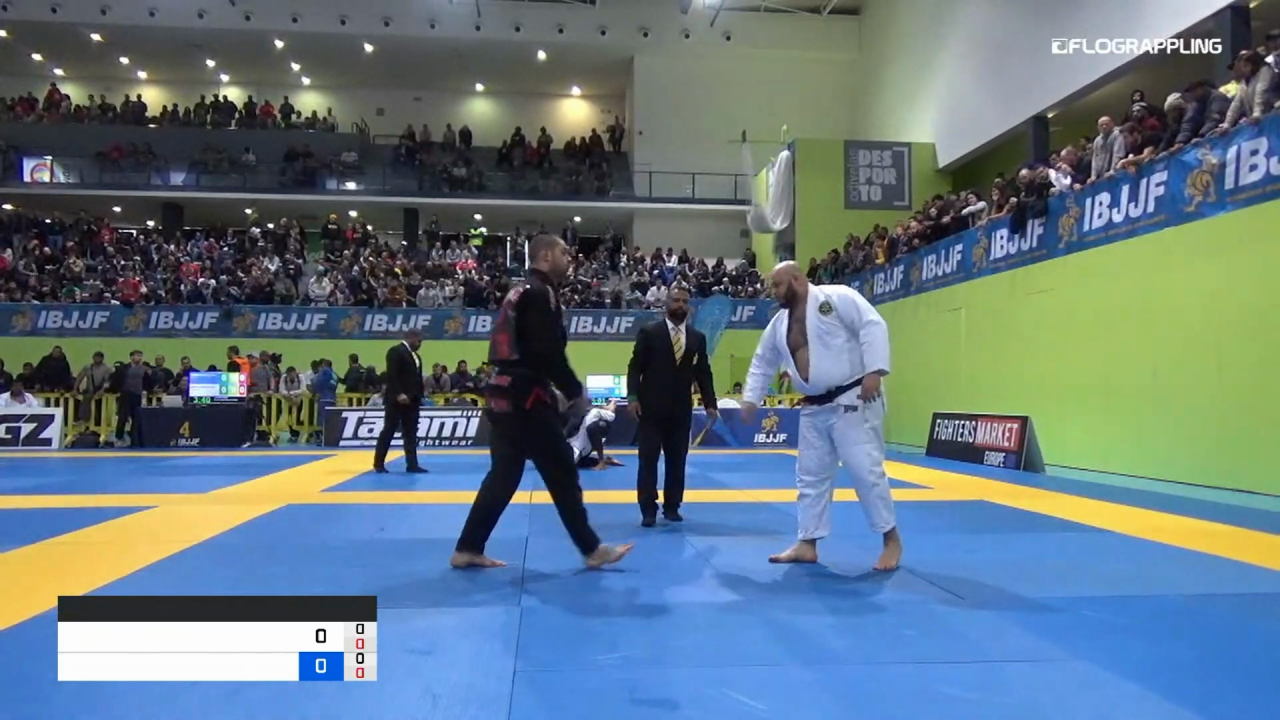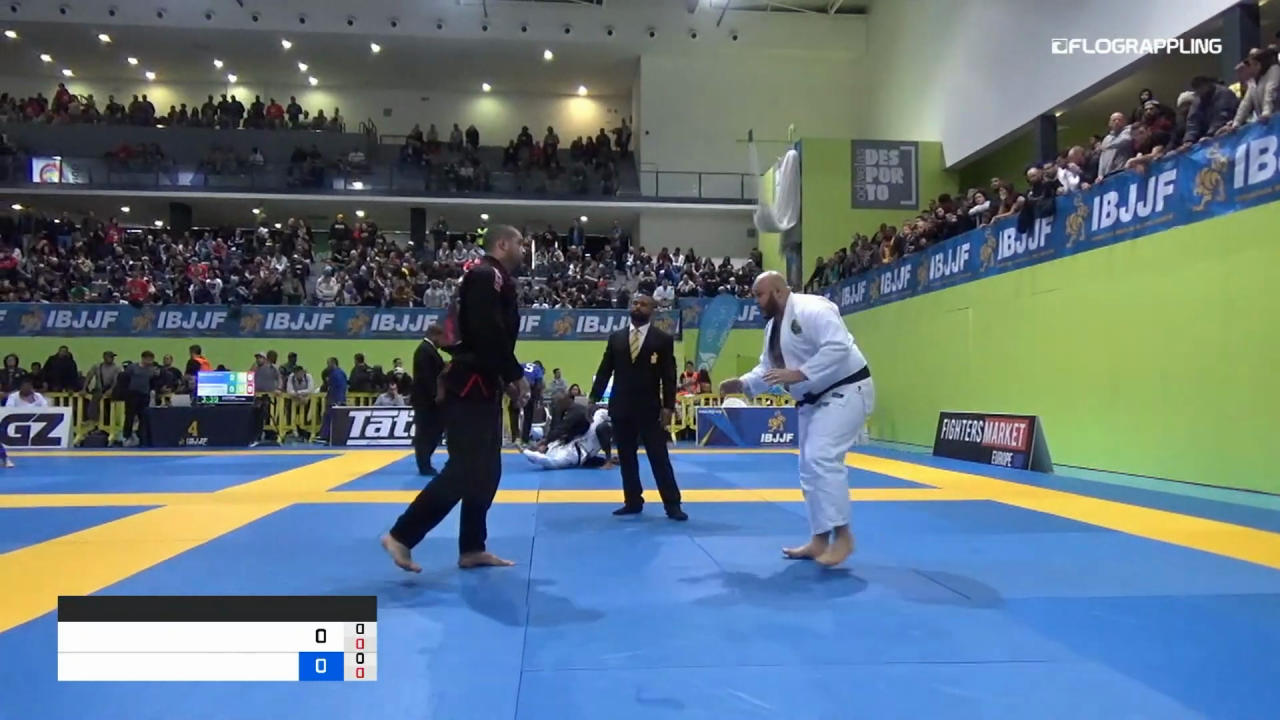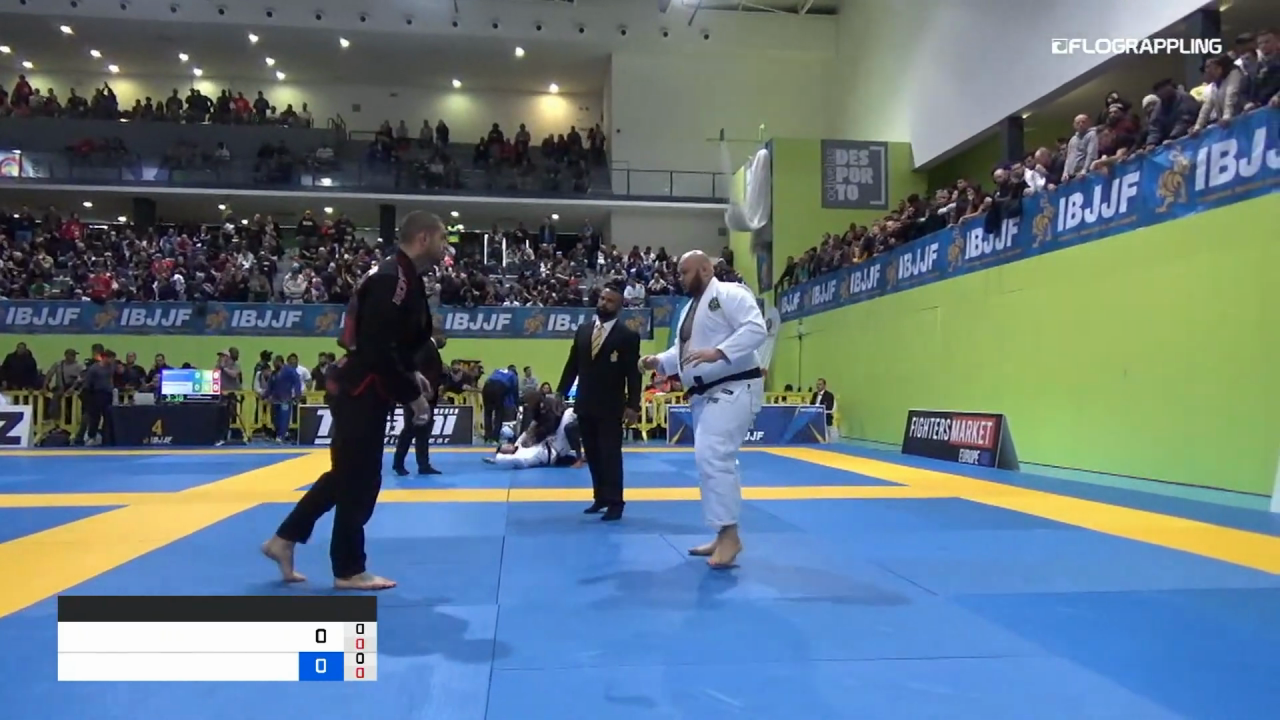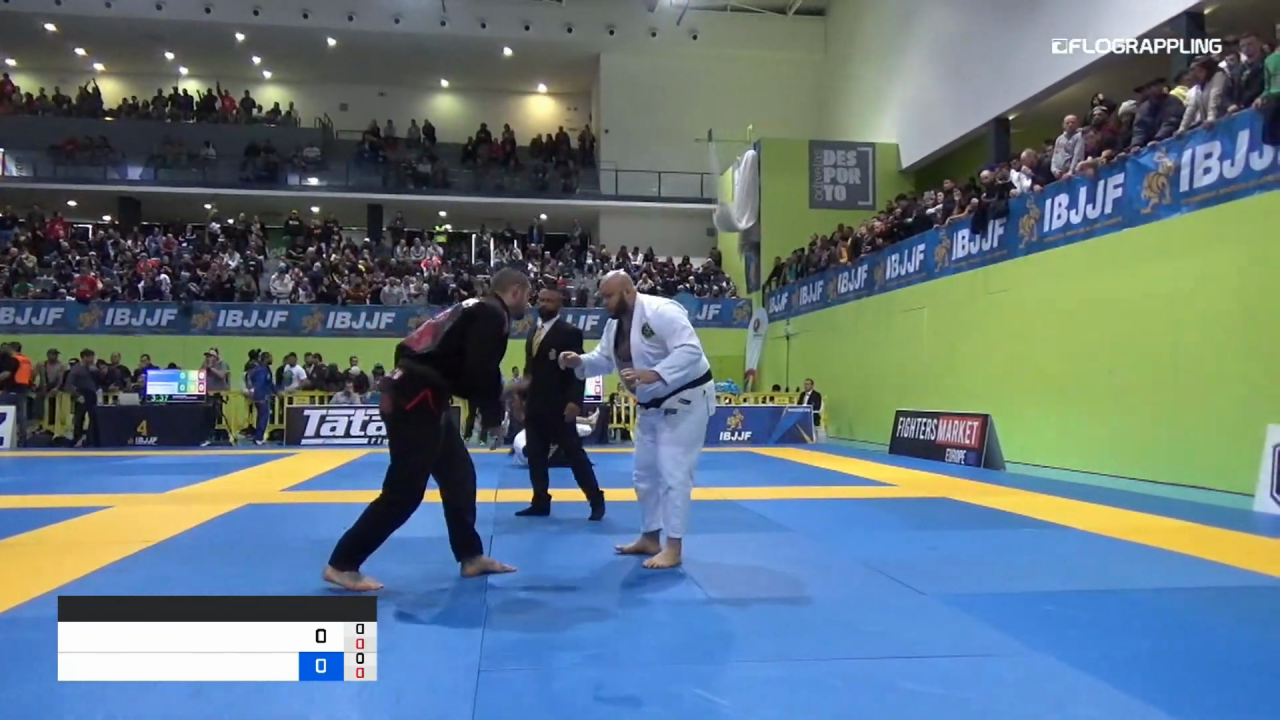
dt=1s
person 1, frame 1
left shoulder: (522, 292)
right shoulder: (540, 293)
right elbow: (548, 351)
left wrist: (547, 385)
right wrist: (575, 391)
left hip: (502, 393)
right hip: (524, 396)
left knee: (504, 474)
right knee: (562, 473)
left ankle: (467, 549)
right ankle: (592, 549)
person 1, frame 2
left shoulder: (490, 280)
right shoulder: (487, 277)
right elbow: (488, 335)
left wrist: (506, 379)
right wrist: (514, 374)
left hip: (477, 385)
right hip: (470, 387)
left knee: (485, 471)
right knee: (466, 471)
left ankle: (473, 549)
right ankle: (401, 536)
person 1, frame 3
left shoulder: (403, 277)
right shoulder: (391, 280)
right elbow: (378, 347)
left wrist: (410, 375)
right wrist: (411, 395)
left hip: (363, 387)
right hip: (363, 390)
left knee: (351, 474)
right knee: (360, 480)
left ankle: (285, 539)
right ankle: (349, 570)
person 1, frame 4
left shoulder: (476, 311)
right shoulder: (493, 315)
right elbow: (480, 372)
left wrist: (492, 404)
right wrist: (494, 415)
left hip: (419, 396)
right hip: (415, 399)
left knee: (459, 476)
right knee: (404, 491)
left ankle: (472, 557)
right ankle: (343, 564)
person 2, frame 1
left shoulder: (837, 297)
right shoulder: (780, 322)
left elbow: (872, 327)
right elbow: (763, 362)
left wrist: (874, 372)
right wrist: (750, 398)
left hip: (854, 400)
right hip: (816, 407)
left knee: (865, 470)
right knee: (811, 475)
left ankle: (891, 542)
right ankle: (806, 545)
person 2, frame 2
left shoulder: (812, 309)
right shoulder: (774, 325)
left elbow: (837, 348)
right elbow: (768, 368)
left wrist: (799, 374)
right wrist: (742, 384)
left hip: (845, 392)
right hip: (814, 400)
left knee: (821, 459)
right knee: (810, 470)
left ankle: (842, 535)
right ankle: (820, 541)
person 2, frame 3
left shoulder: (731, 294)
right shoulder: (691, 306)
left elbow: (756, 329)
right elbow: (682, 349)
left wrist: (718, 352)
right wrist: (658, 361)
left hip: (734, 390)
right hip: (706, 393)
left knee: (712, 458)
right knee: (714, 462)
left ankle: (729, 536)
right ankle: (723, 537)
person 2, frame 4
left shoulder: (661, 312)
right shoulder: (616, 324)
left elbow: (690, 350)
right elbow: (604, 359)
left wrist: (655, 374)
right wrist: (579, 361)
left hip: (685, 398)
right hip: (653, 405)
left knee: (674, 471)
right knee: (645, 471)
left ankle: (673, 547)
right ankle: (650, 537)
person 3, frame 1
left shoulder: (697, 338)
right shoulder: (649, 333)
left elbow: (703, 372)
right elbow: (635, 367)
left wrist: (710, 403)
right wrist: (633, 396)
left hip: (680, 409)
right hip: (651, 407)
left knee: (677, 460)
right knee: (648, 458)
left ankle: (672, 506)
right ankle: (649, 509)
person 3, frame 2
left shoulder: (663, 339)
right shoulder: (616, 337)
left elbow: (669, 374)
right elbow: (605, 369)
left wrist: (668, 405)
right wrist: (594, 397)
left hip: (649, 408)
right hip: (621, 407)
left knee: (659, 456)
right knee: (626, 456)
left ankle: (672, 504)
right ankle: (633, 501)
person 3, frame 3
left shoulder: (627, 336)
right shoulder: (583, 330)
left elbow: (634, 373)
right elbow: (573, 363)
left wrist: (632, 405)
right wrist: (562, 392)
left hip: (610, 406)
right hip: (585, 404)
left knee: (610, 454)
right knee: (592, 454)
left ankle: (614, 503)
right ankle: (600, 497)
person 3, frame 4
left shoulder: (570, 332)
right shoulder: (534, 332)
left wrist: (574, 401)
right wrist: (523, 397)
left hip: (558, 407)
right hip: (535, 406)
left knee: (573, 453)
right knee: (535, 455)
left ankle: (596, 499)
right ankle: (540, 502)
